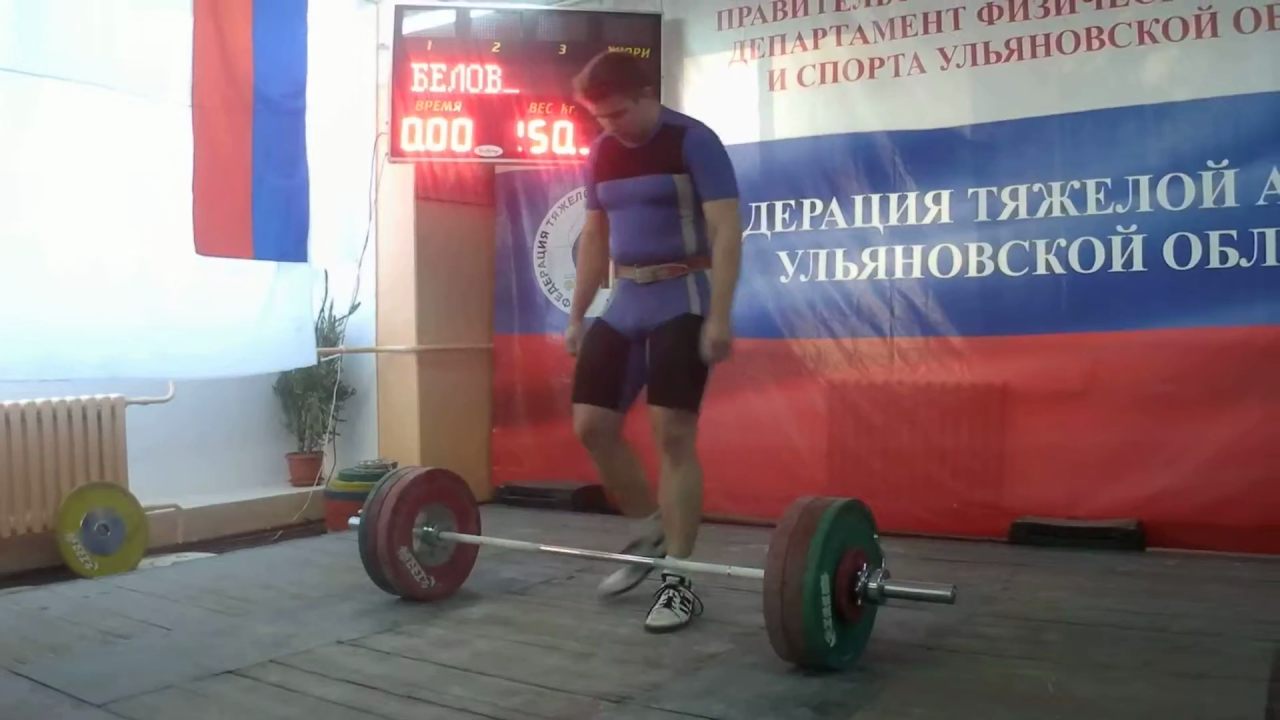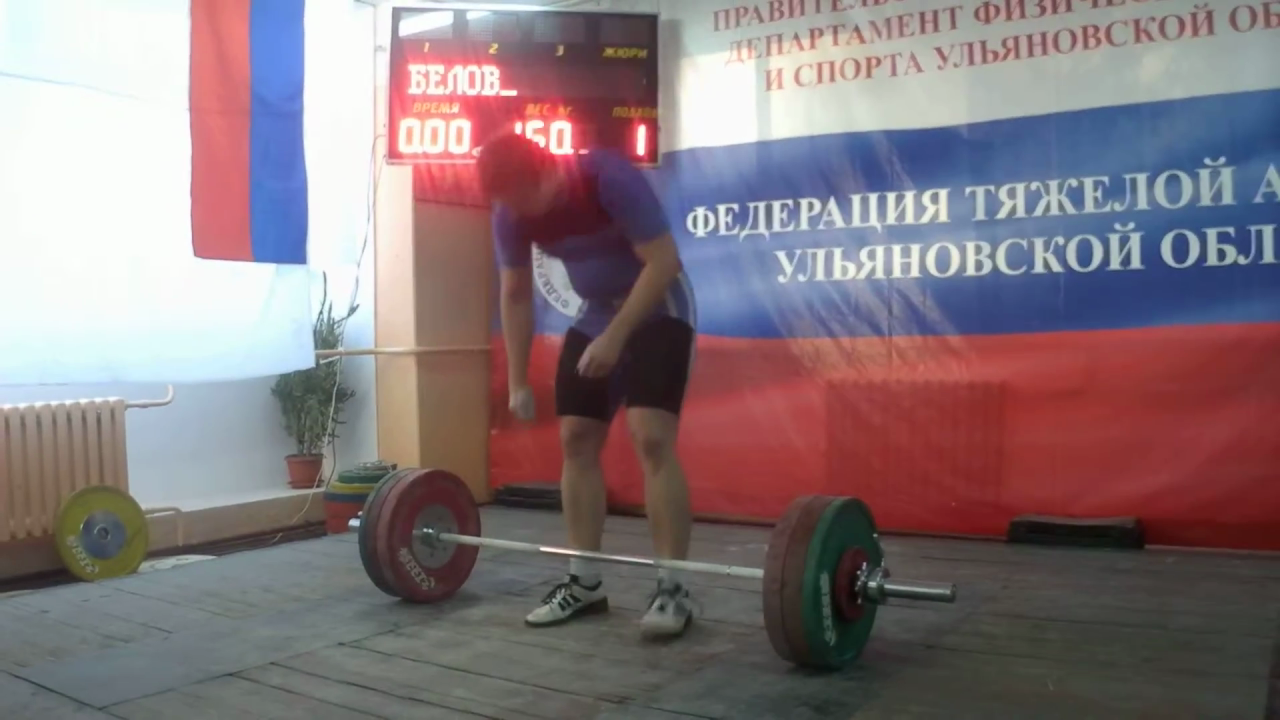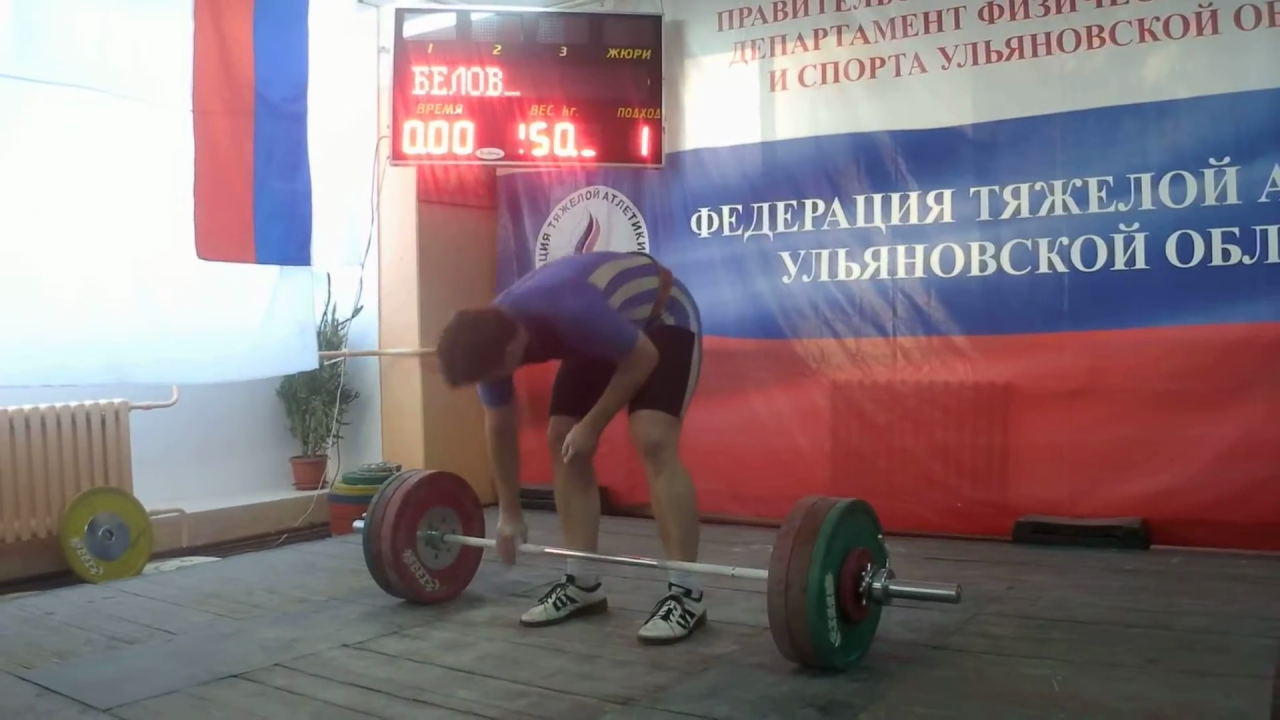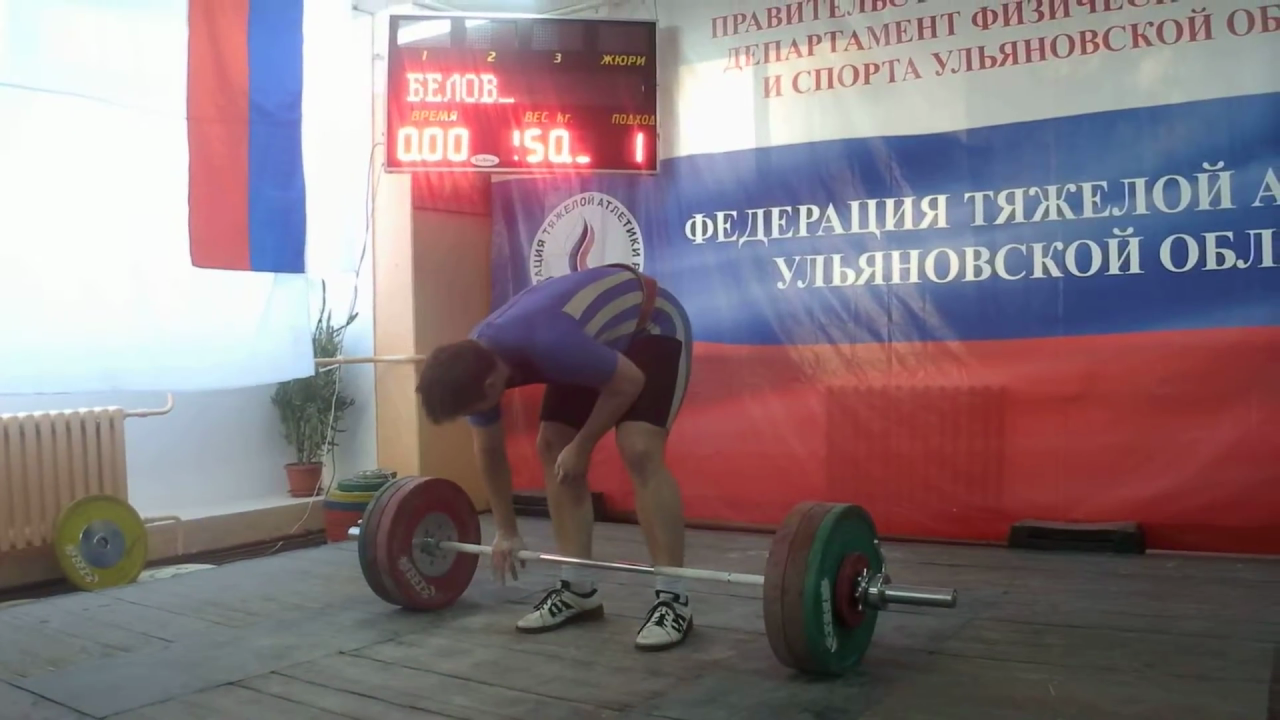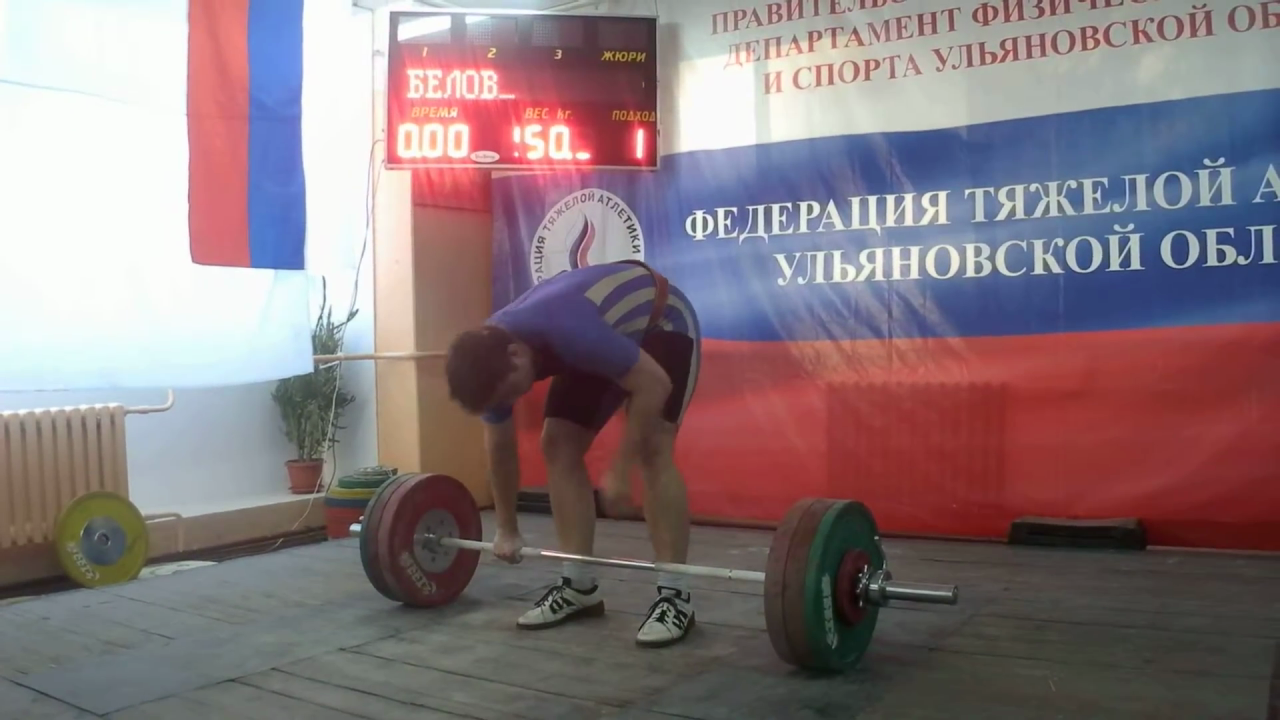
dt=0.5s
person 1, frame 1
left shoulder: (693, 142)
right shoulder: (601, 153)
left elbow: (727, 230)
left wrist: (721, 313)
right wrist: (577, 314)
left hip: (682, 301)
right hip: (623, 302)
left knee: (672, 436)
right knee: (591, 424)
left ankle: (677, 579)
right ankle: (647, 534)
person 1, frame 2
left shoulder: (610, 180)
right shoulder: (511, 214)
left elbow: (663, 262)
right elbow: (515, 296)
left wrist: (614, 337)
right wrist: (518, 382)
left hip: (657, 312)
right hip: (595, 312)
left knee: (651, 438)
right knee: (576, 440)
left ankle: (673, 585)
right ankle: (584, 580)
person 1, frame 3
left shoulder: (571, 314)
right shoulder: (491, 337)
left elbow: (642, 358)
right elbow: (500, 429)
left wrist: (592, 425)
right wrist: (509, 514)
left hip: (663, 316)
right hip: (608, 328)
left knee: (652, 439)
right knee: (562, 442)
left ankle: (685, 593)
right ankle: (583, 583)
person 1, frame 4
left shoulder: (549, 344)
right shoulder: (476, 363)
left elbow: (629, 382)
right elbow: (490, 449)
left wrist: (582, 447)
right wrist: (506, 531)
left hip: (653, 324)
right hip: (598, 334)
left knee: (639, 451)
right knee: (551, 448)
left ankle: (673, 600)
right ankle: (578, 589)
person 1, frame 5
left shoulder: (568, 330)
right shoulder: (491, 355)
left elbow: (655, 384)
right elbow: (500, 444)
left wrist: (620, 468)
right wrist: (507, 530)
left hip: (663, 323)
right hip: (607, 333)
left knee: (650, 449)
right knee: (557, 446)
left ankle: (675, 595)
right ankle: (579, 586)
